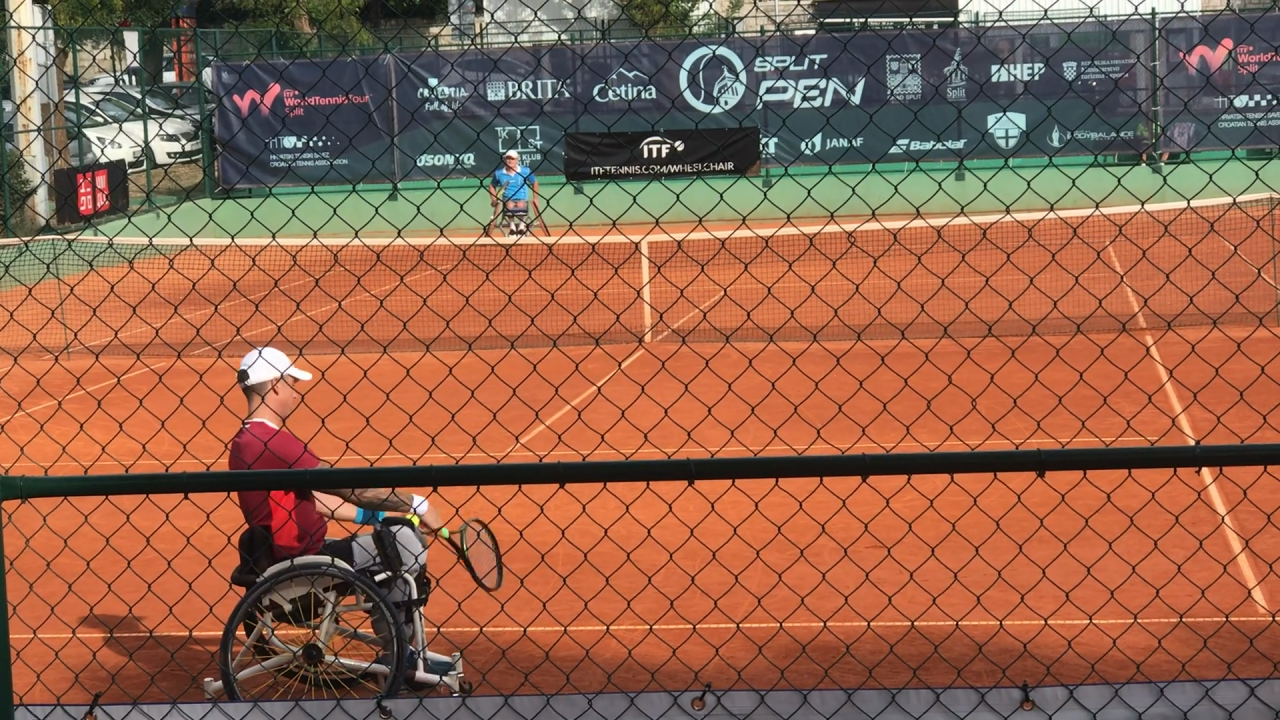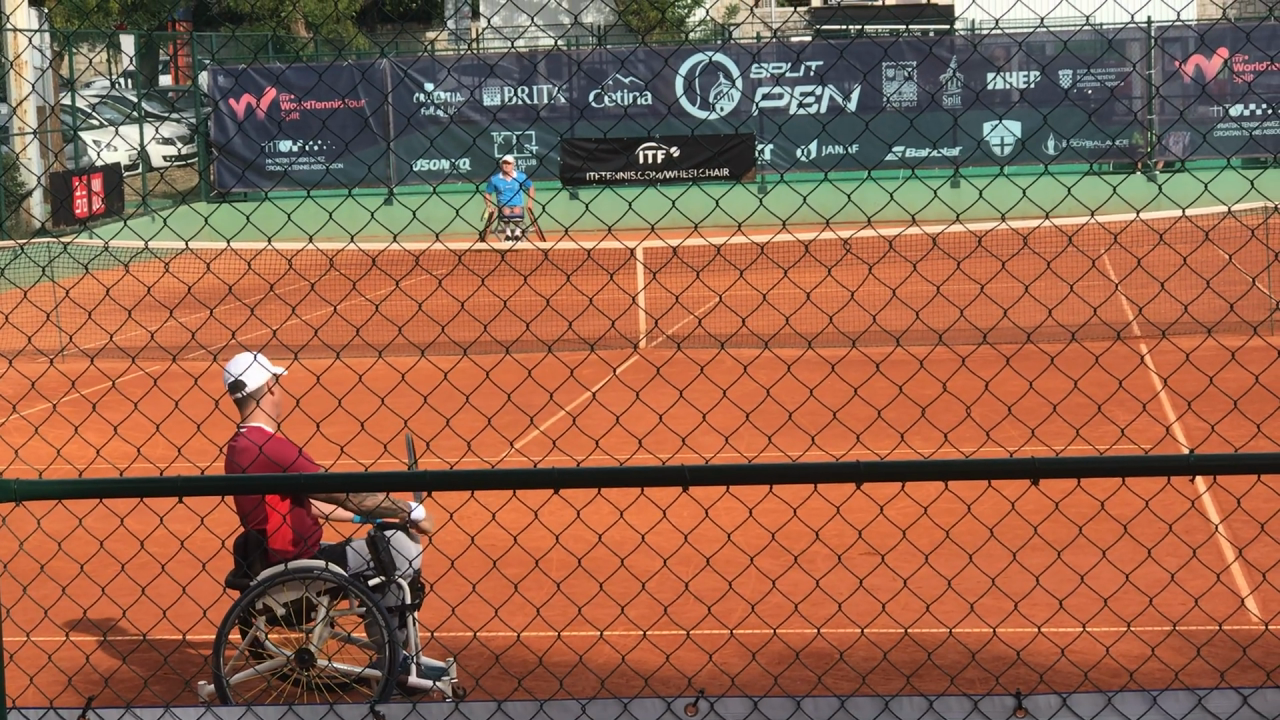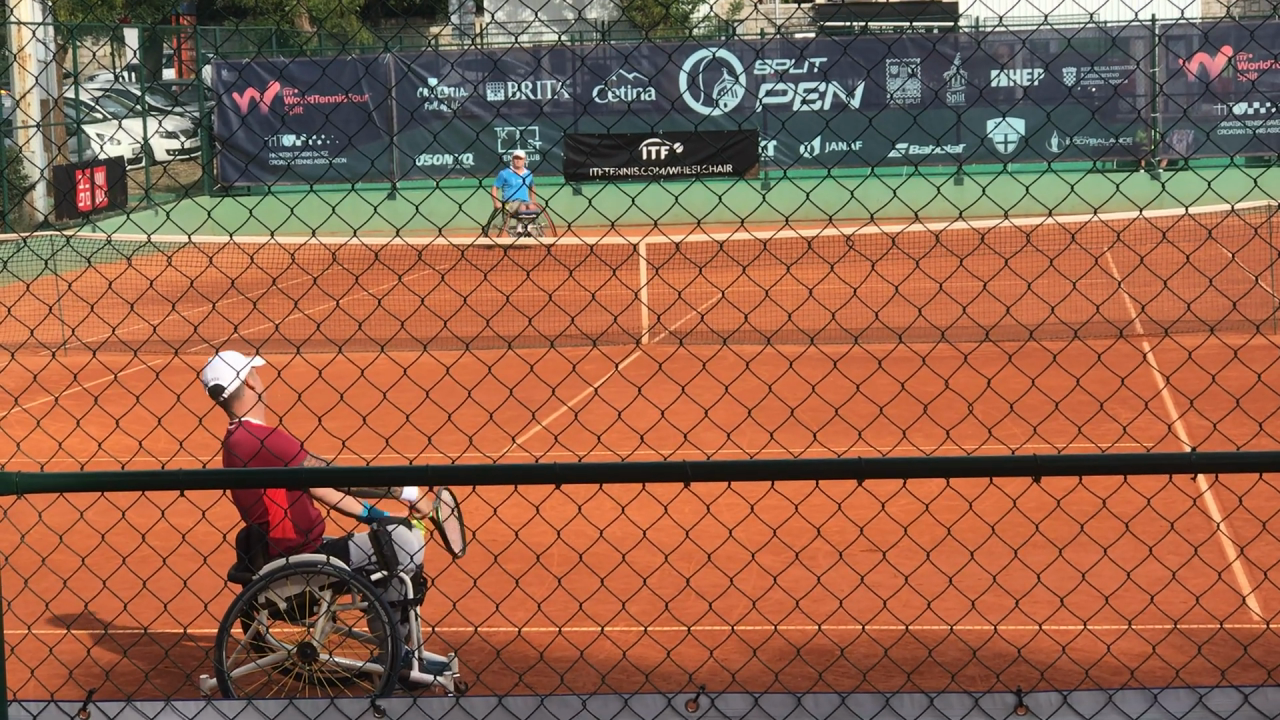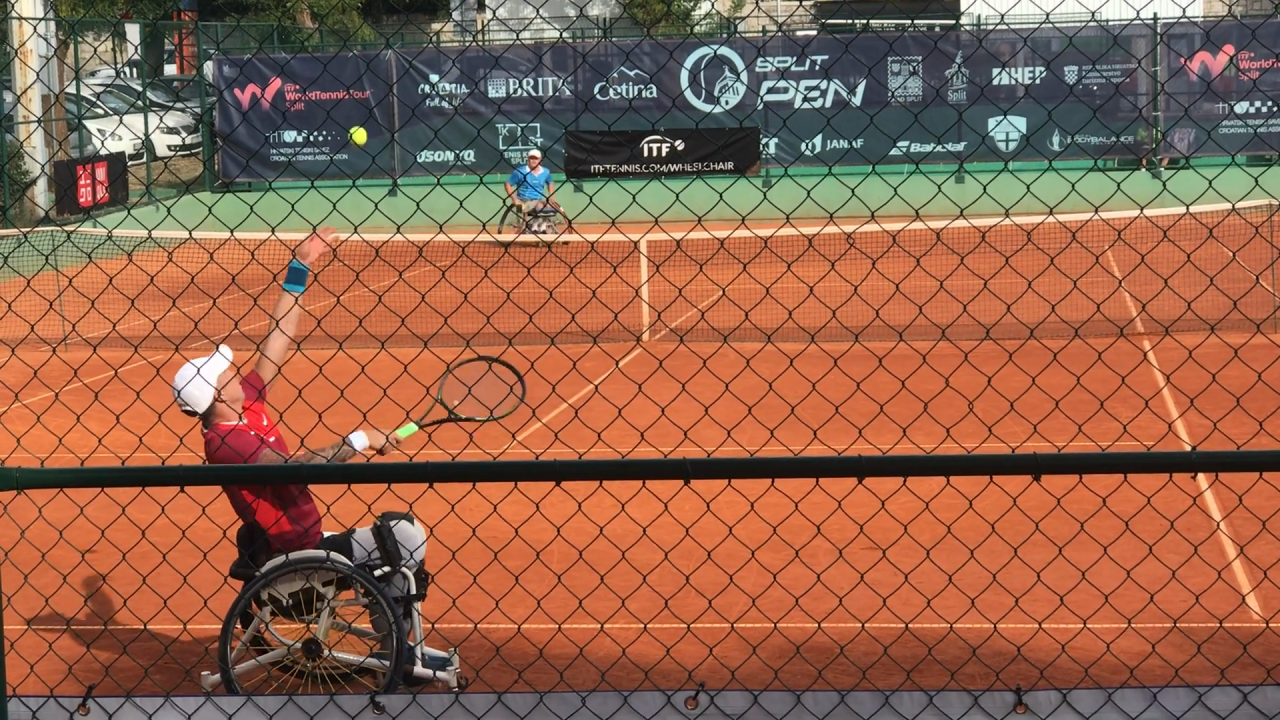
dt=0.5s
person 1, frame 1
left shoulder: (248, 440)
right shoulder: (271, 442)
left elbow: (313, 499)
right elbow: (349, 489)
left wrist: (375, 516)
right wrist: (417, 504)
left hip: (295, 556)
left knee: (395, 536)
right knee: (409, 539)
person 1, frame 2
left shoulder: (244, 445)
right shoulder: (267, 446)
left elbow: (310, 504)
right elbow: (345, 494)
left wrist: (375, 515)
right wrist: (412, 511)
left hip: (287, 561)
left knee: (391, 540)
right knee: (403, 546)
person 1, frame 3
left shoulder: (245, 436)
right shoulder: (259, 439)
left elbow: (319, 485)
left wrist: (377, 517)
right wrist: (407, 491)
left hip: (299, 551)
left knee: (396, 534)
right knee: (405, 539)
person 1, frame 4
left shoulder: (245, 405)
right shoulder: (226, 441)
left elbow: (280, 338)
right elbow: (292, 475)
left wrist: (300, 267)
right wrist: (356, 440)
left hip: (306, 543)
right hip: (297, 554)
left knee: (398, 527)
right knee: (408, 536)
